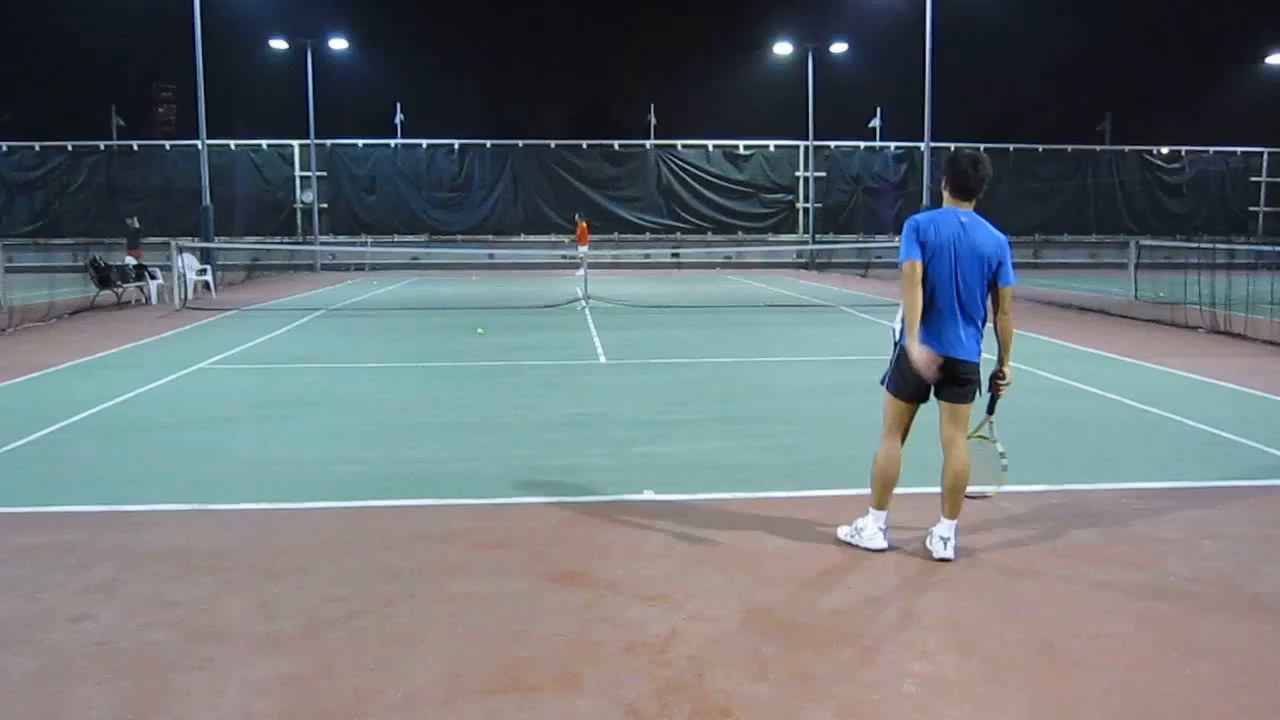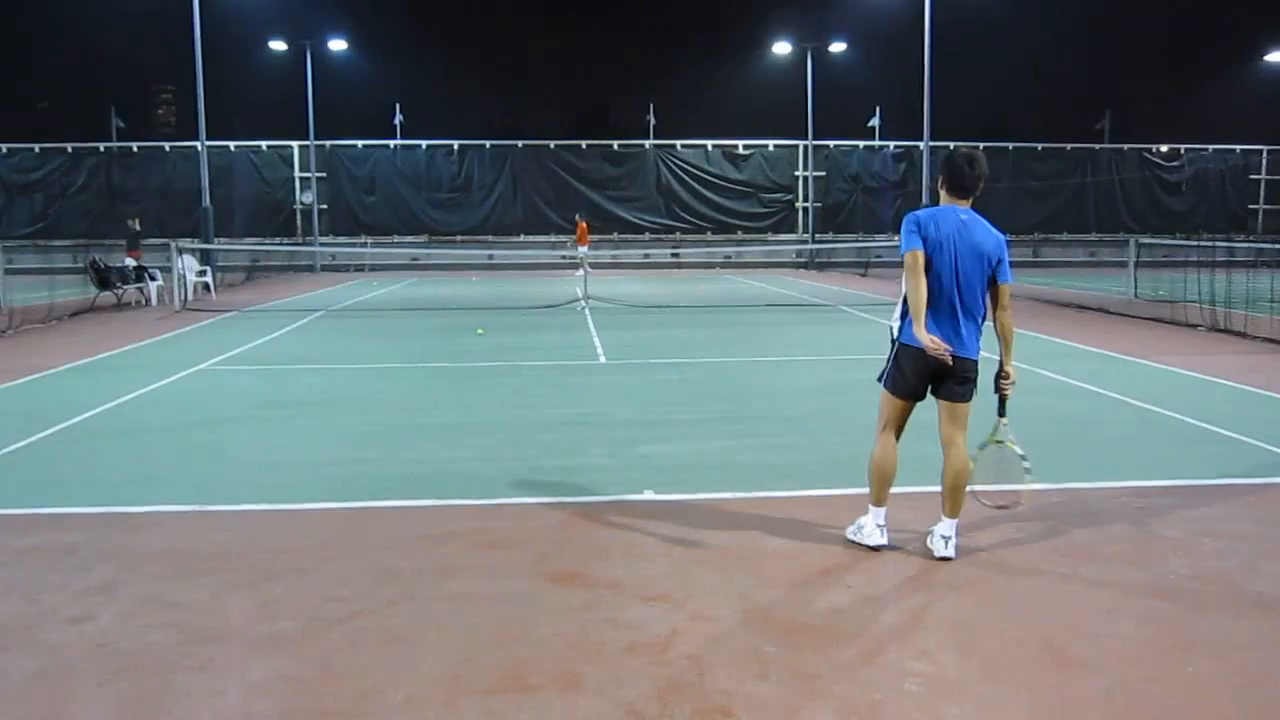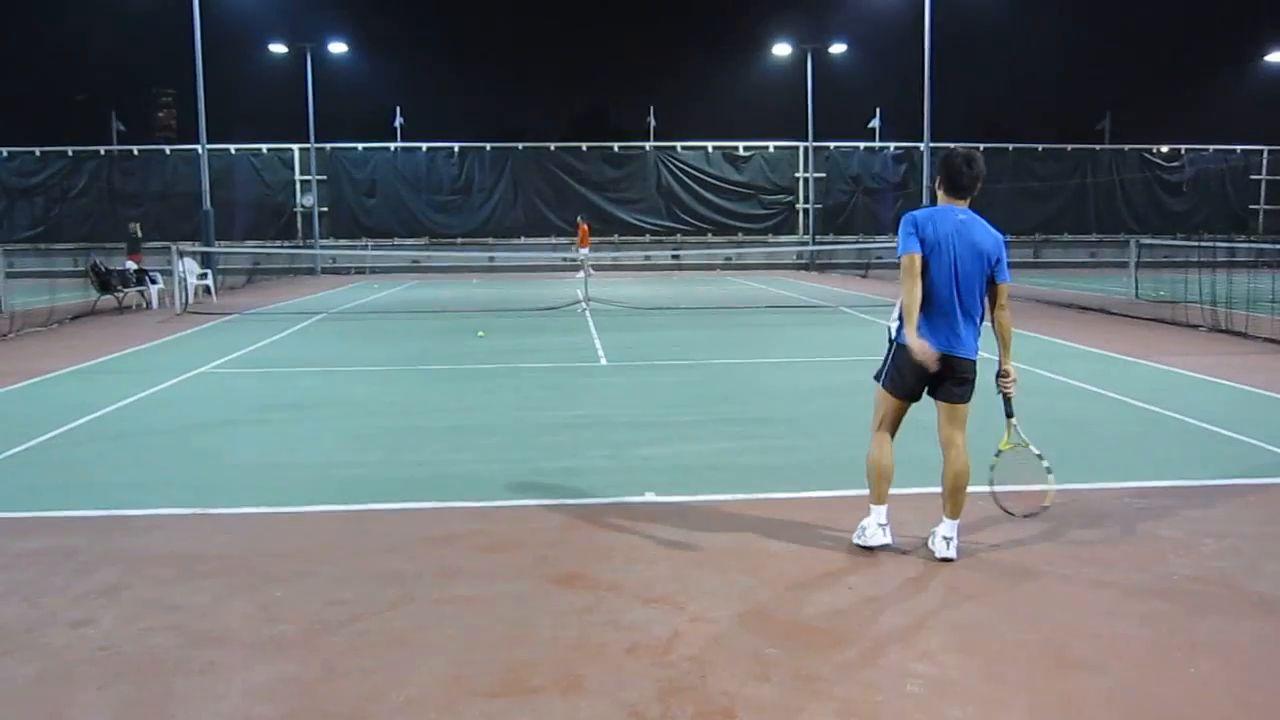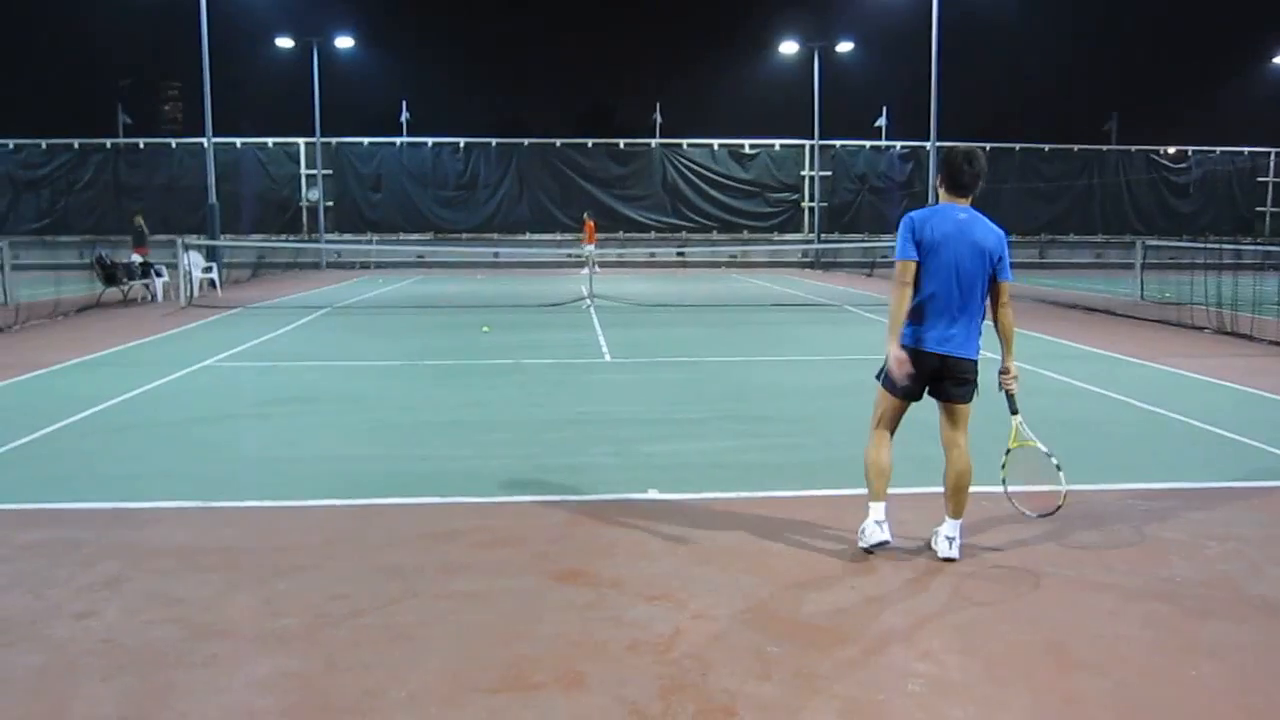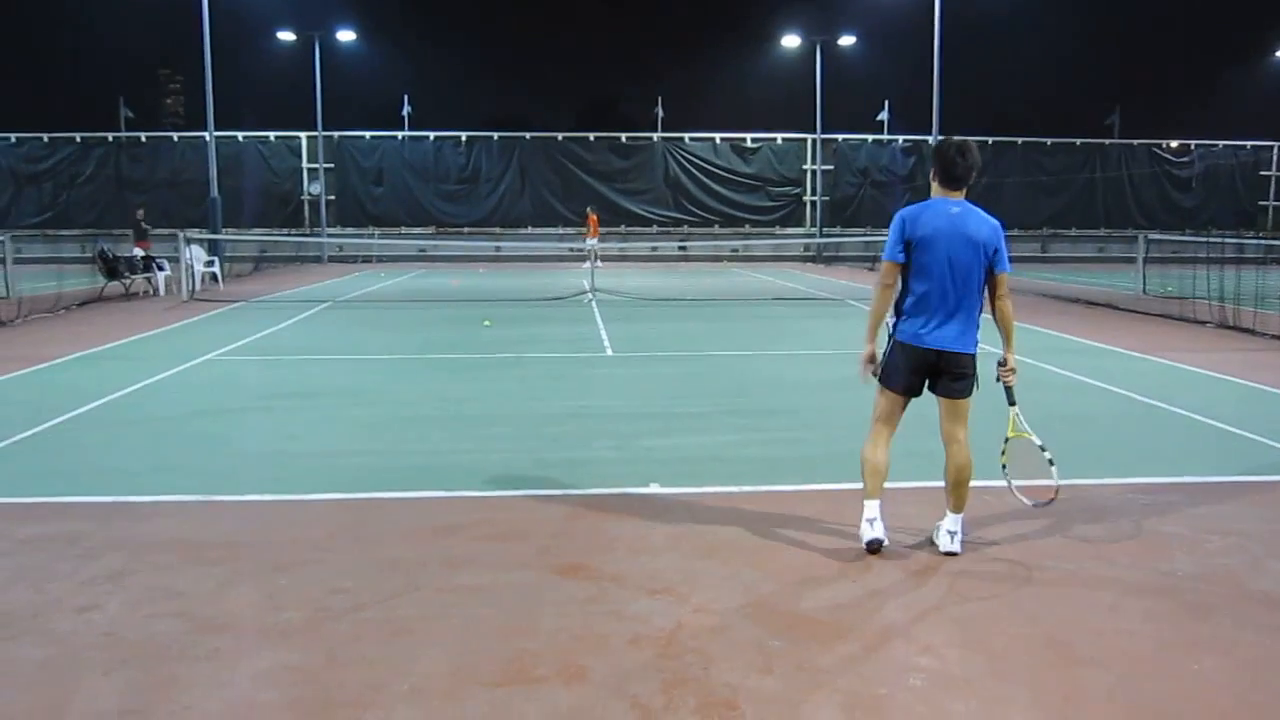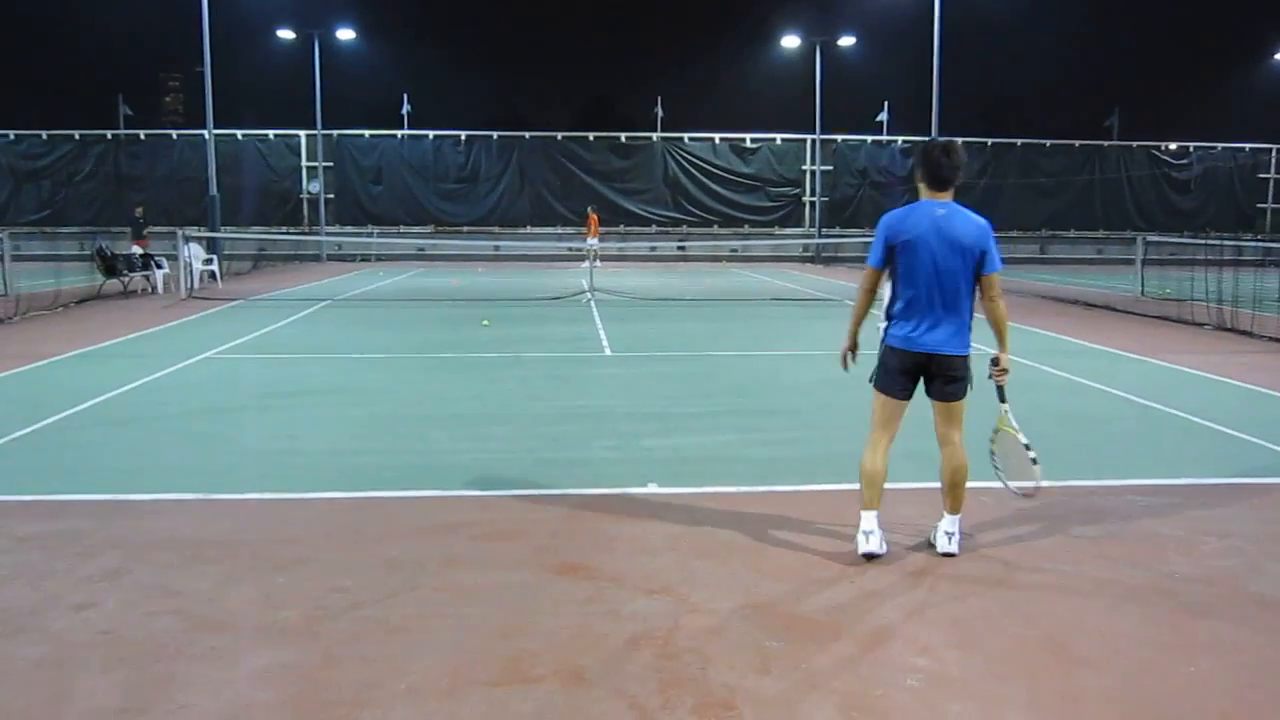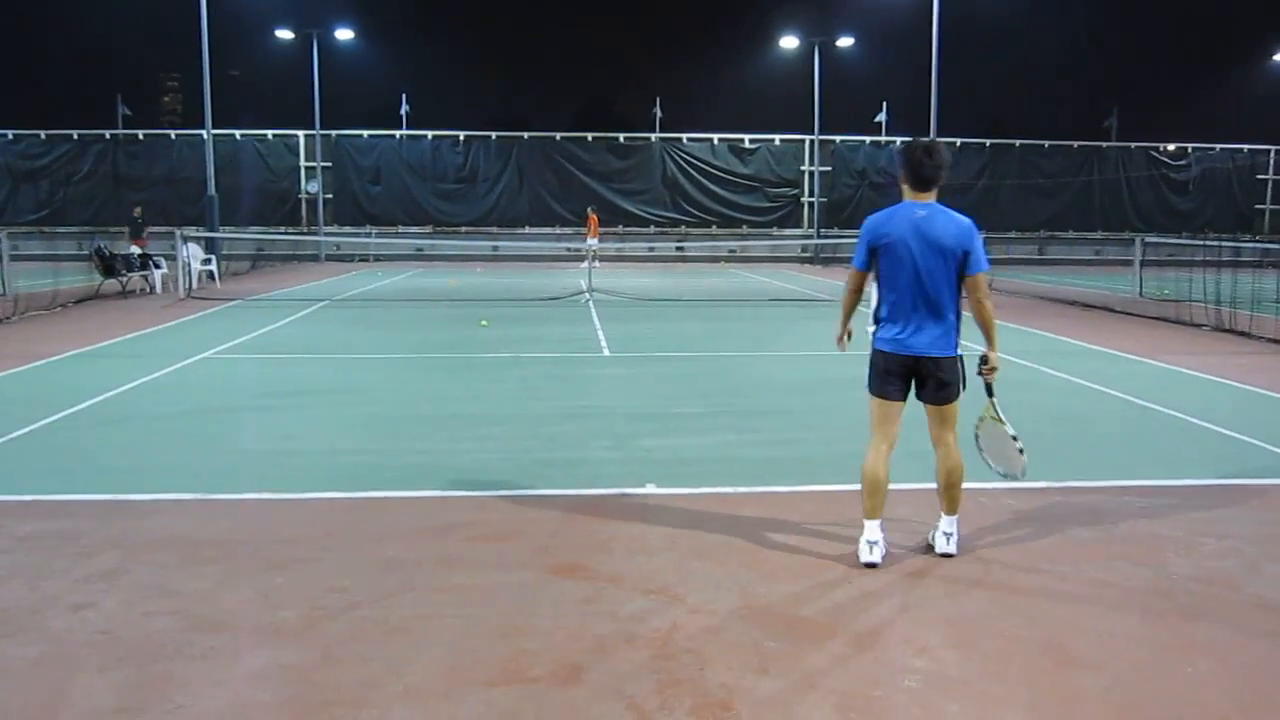
dt=0.1s
person 1, frame 1
left shoulder: (919, 225)
right shoulder: (996, 240)
left elbow: (912, 282)
right elbow: (1003, 310)
left wrist: (914, 341)
right wrist: (1004, 362)
left hip: (919, 350)
right hip: (964, 355)
left knee: (892, 437)
right knee: (956, 444)
left ankle: (874, 526)
right ankle: (945, 535)
person 1, frame 2
left shoulder: (918, 221)
right shoulder: (994, 239)
left elbow: (915, 272)
right elbow: (1001, 307)
left wrist: (920, 329)
right wrist: (1007, 362)
left hip: (916, 346)
right hip: (963, 352)
left knee: (887, 433)
right knee: (955, 443)
left ankle: (875, 523)
right ankle: (946, 533)
person 1, frame 3
left shoulder: (917, 222)
right shoulder: (992, 238)
left elbow: (912, 276)
right elbow: (1000, 307)
left wrist: (910, 333)
right wrist: (1006, 361)
left hip: (915, 348)
right hip: (962, 354)
left knee: (882, 433)
right knee: (954, 444)
left ankle: (878, 522)
right ankle: (947, 535)
person 1, frame 4
left shoulder: (916, 222)
right shoulder: (994, 236)
left elbow: (903, 283)
right elbow: (1002, 305)
left wrist: (893, 342)
right wrist: (1008, 359)
left hip: (914, 347)
right hip: (963, 353)
left knee: (880, 432)
right knee: (956, 444)
left ankle: (877, 520)
right ankle: (950, 534)
person 1, frame 5
left shoulder: (908, 219)
right shoulder: (990, 228)
left elbow: (888, 283)
right elbow: (1000, 296)
left wrist: (870, 340)
right wrist: (1009, 349)
left hip: (909, 342)
right hip: (959, 348)
left knee: (881, 431)
right knee: (956, 439)
left ankle: (872, 518)
right ankle: (952, 529)
person 1, frame 6
left shoulder: (894, 223)
right shoulder: (978, 228)
left elbow: (868, 287)
right elbow: (992, 297)
left wrist: (851, 335)
right wrist: (1003, 349)
left hip: (900, 346)
right hip: (952, 350)
left knee: (879, 439)
right knee: (951, 441)
left ankle: (869, 528)
right ankle: (950, 530)
person 1, frame 7
left shoulder: (876, 225)
right shoulder: (962, 228)
left elbow: (854, 288)
right elbow: (979, 297)
left wrist: (843, 323)
right wrist: (991, 347)
left hip: (890, 349)
right hip: (942, 350)
left knee: (880, 443)
right knee: (946, 443)
left ankle: (872, 538)
right ankle: (948, 531)
